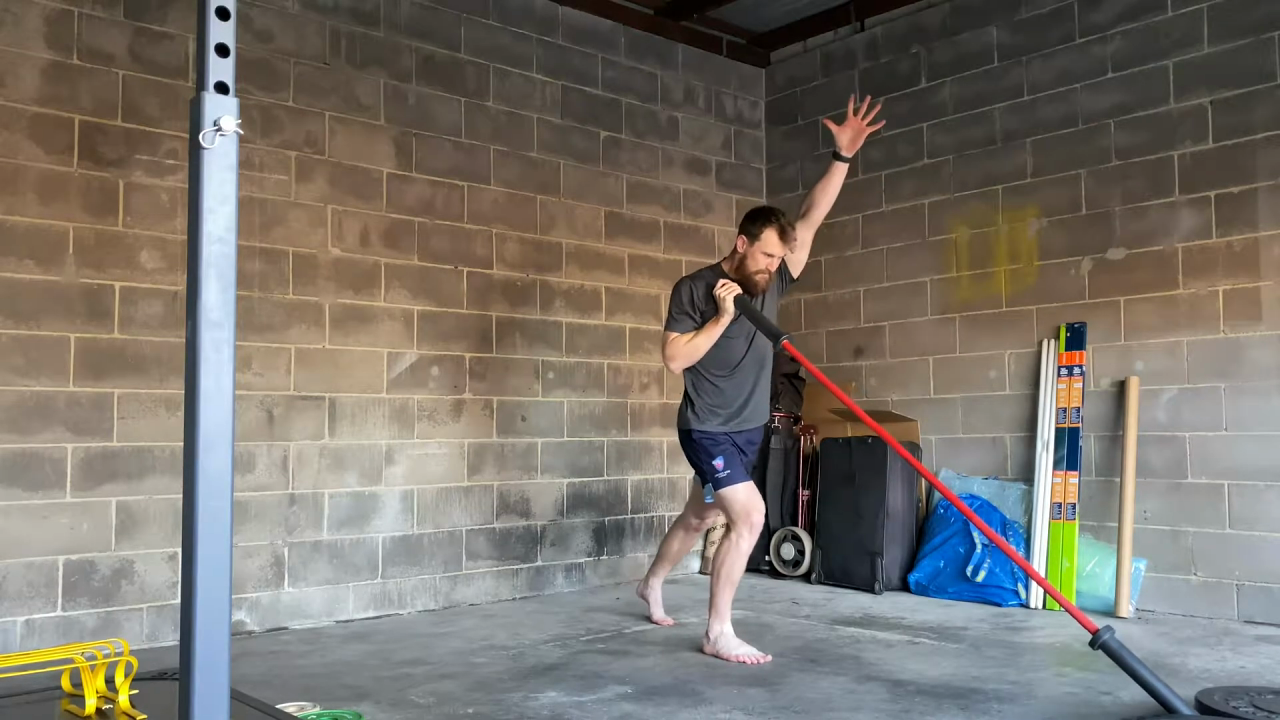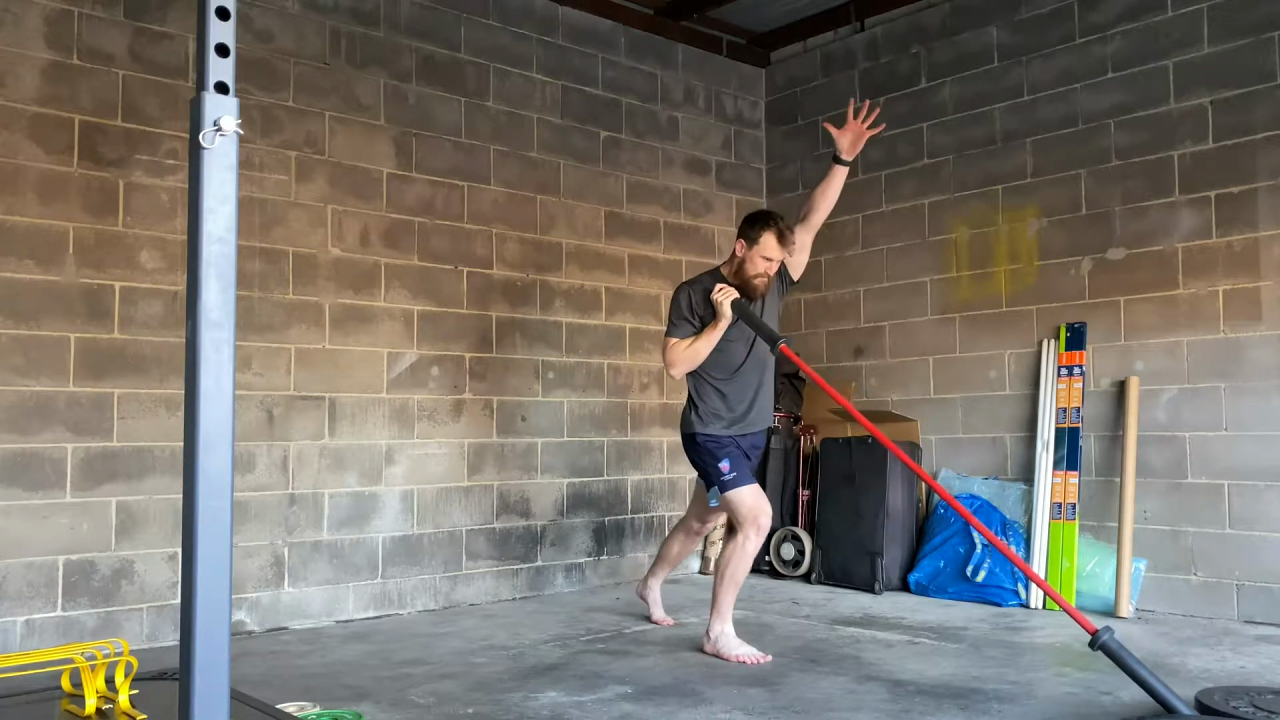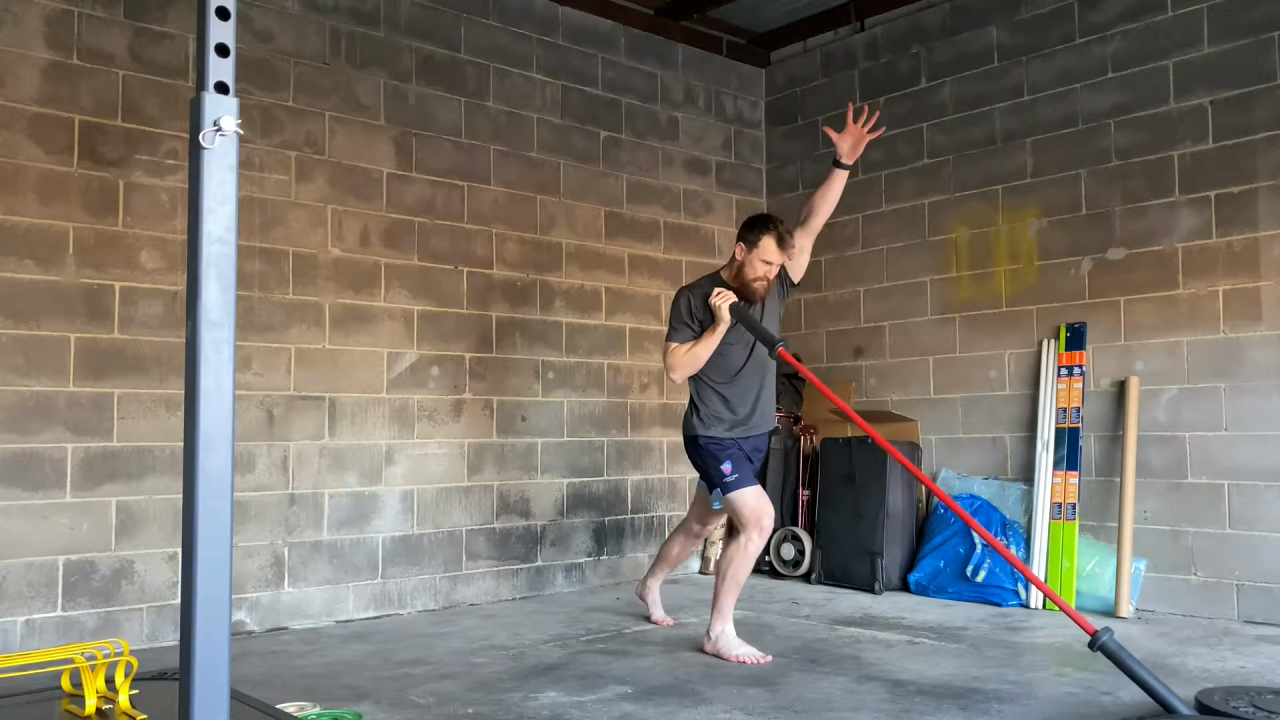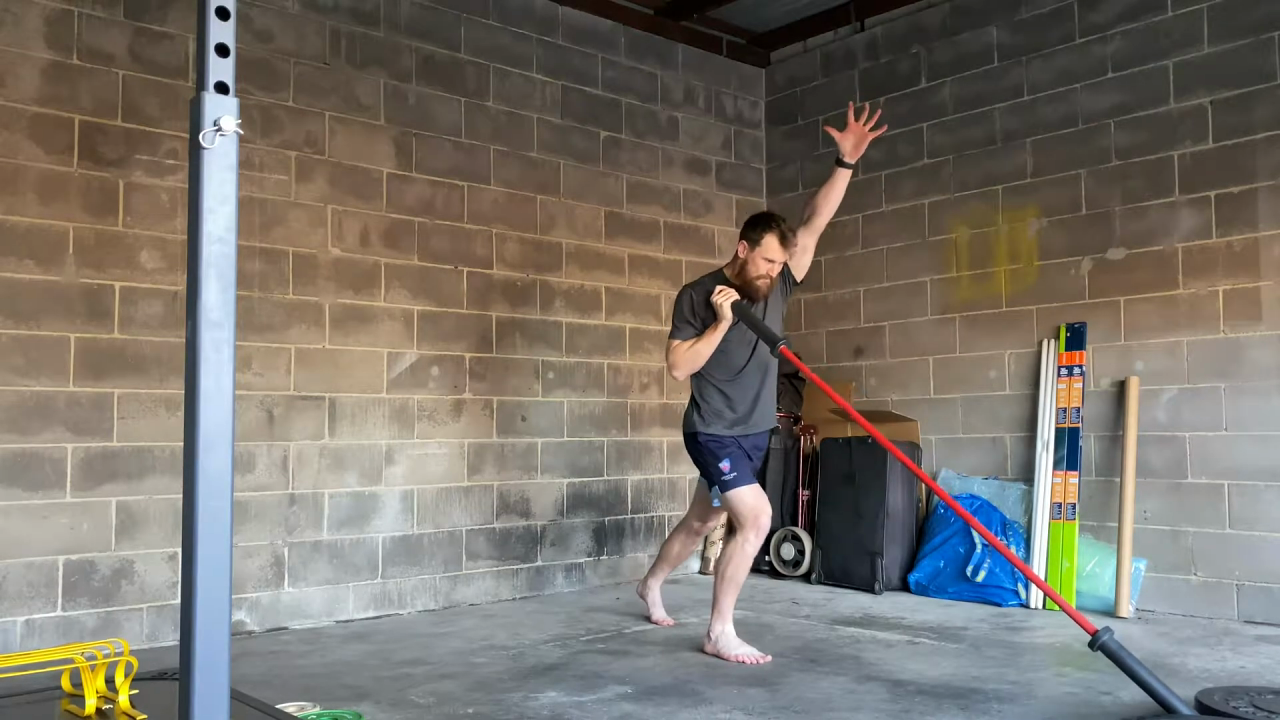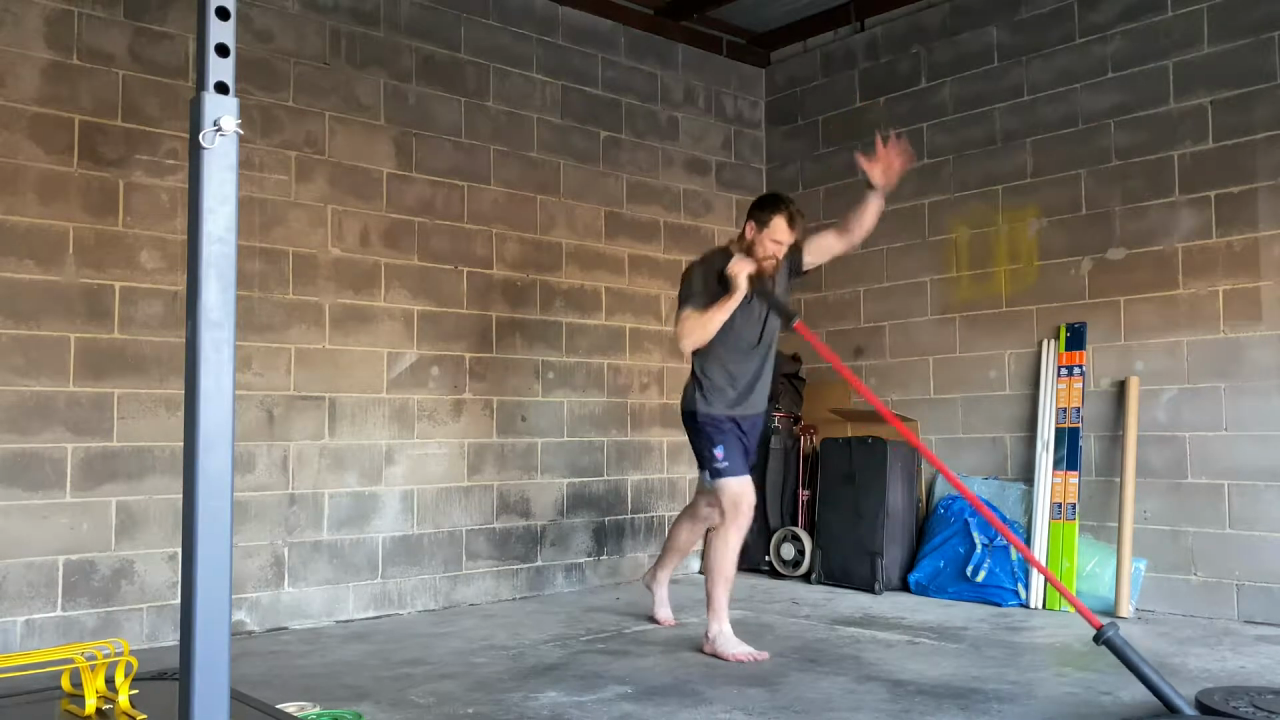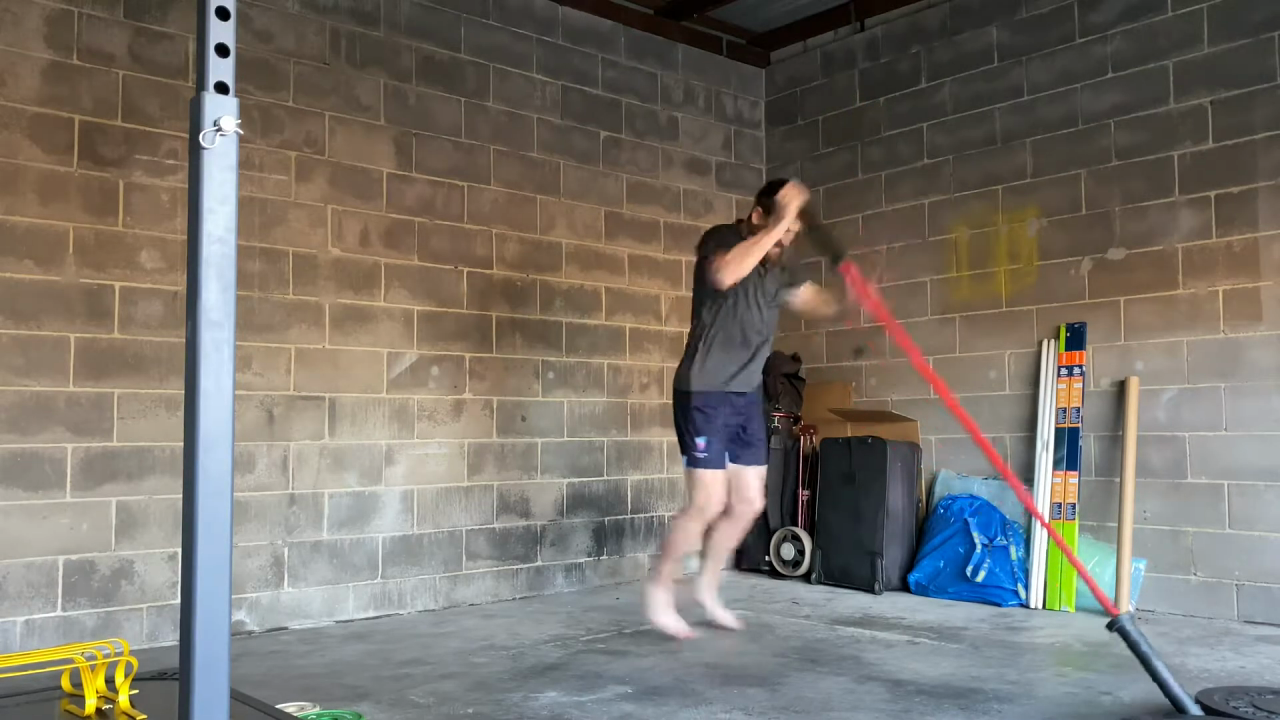
dt=0.1s
person 1, frame 1
left shoulder: (773, 278)
right shoulder: (694, 289)
left elbow: (812, 217)
right elbow: (674, 358)
left wrist: (844, 155)
right wrist: (722, 317)
left hip: (747, 428)
right hip: (708, 429)
left knee: (700, 517)
right knee: (750, 516)
left ankle: (652, 584)
right ankle: (718, 633)
person 1, frame 2
left shoulder: (774, 282)
right shoulder: (693, 294)
left elbow: (812, 220)
right elbow: (675, 364)
left wrist: (843, 158)
right wrist: (720, 322)
left hip: (752, 432)
right hip: (712, 433)
left knee: (700, 522)
right knee: (756, 520)
left ankle: (650, 584)
right ankle: (718, 633)
person 1, frame 3
left shoulder: (775, 285)
right shoulder: (693, 298)
left elbow: (812, 223)
right elbow: (676, 369)
left wrist: (844, 162)
right wrist: (719, 326)
left hip: (754, 434)
right hip: (714, 435)
left knee: (701, 524)
right knee: (759, 521)
left ankle: (649, 585)
right ankle: (719, 633)
person 1, frame 4
left shoulder: (778, 281)
right shoulder: (697, 294)
left elbow: (818, 221)
right elbow: (681, 363)
left wrist: (846, 161)
right wrist: (722, 322)
left hip: (753, 430)
right hip: (715, 430)
left knee: (705, 519)
right knee: (757, 520)
left ankle: (651, 587)
right ankle: (718, 632)
person 1, frame 5
left shoulder: (784, 266)
right shoulder: (705, 272)
left elbow: (846, 237)
right elbow: (688, 339)
left wrist: (877, 187)
right wrist: (734, 294)
left hip: (751, 413)
right hip: (712, 412)
left knee: (708, 509)
right knee: (740, 510)
left ankle: (658, 578)
right ankle: (717, 631)
person 1, frame 6
left shoulder: (780, 265)
right shoulder: (718, 241)
left elbow: (811, 300)
right elbow: (725, 276)
left wrist: (847, 304)
right wrist: (777, 224)
left hip: (746, 397)
right hip: (705, 393)
left knee: (749, 502)
right knee: (707, 500)
left ankle: (707, 586)
right ankle: (660, 593)
